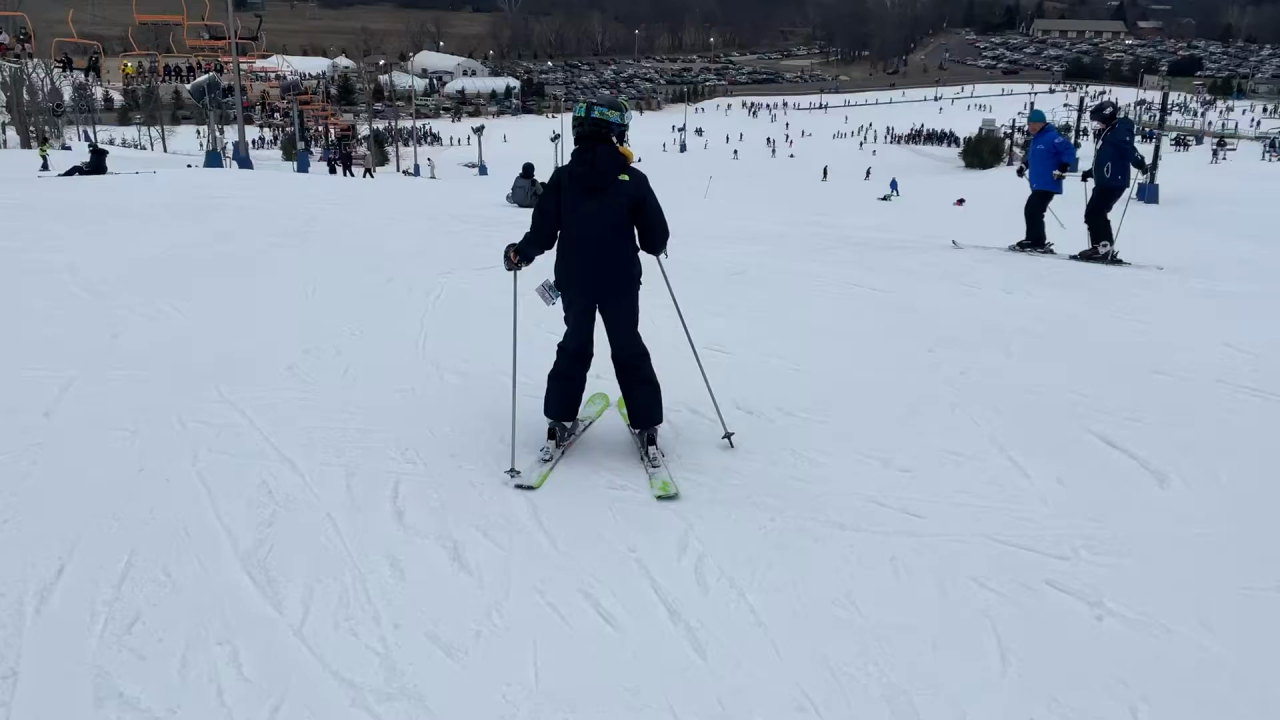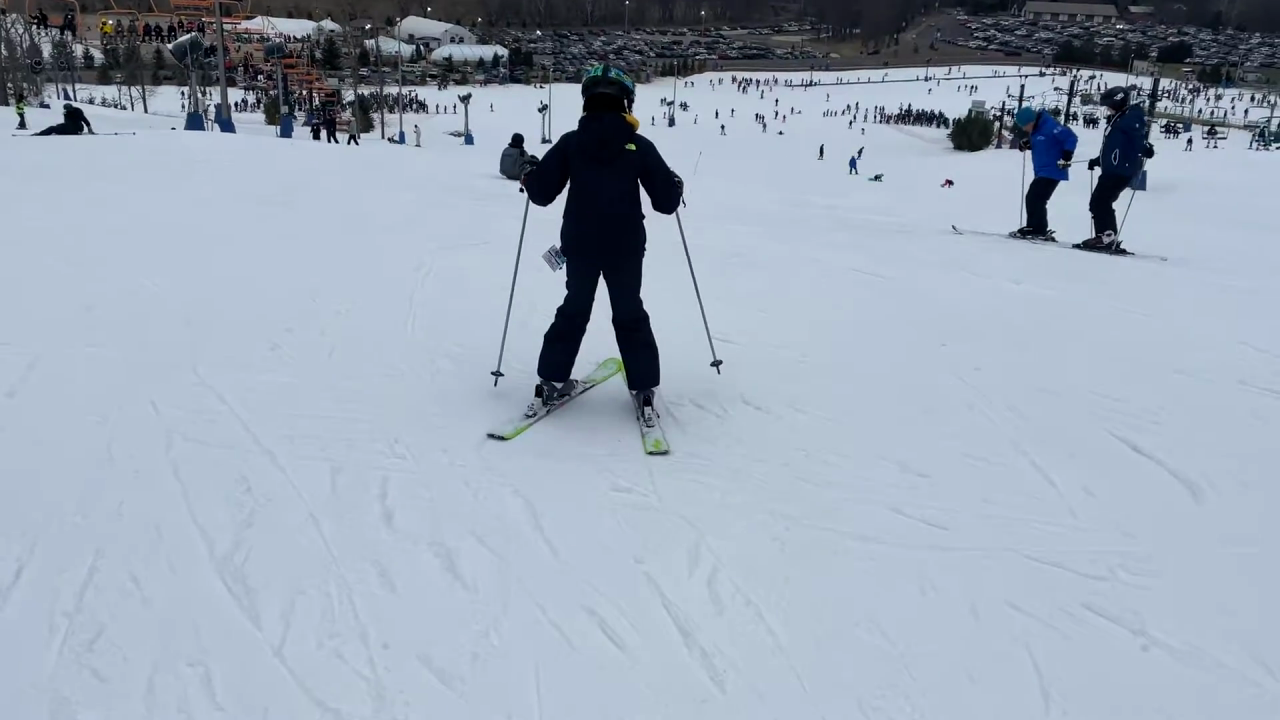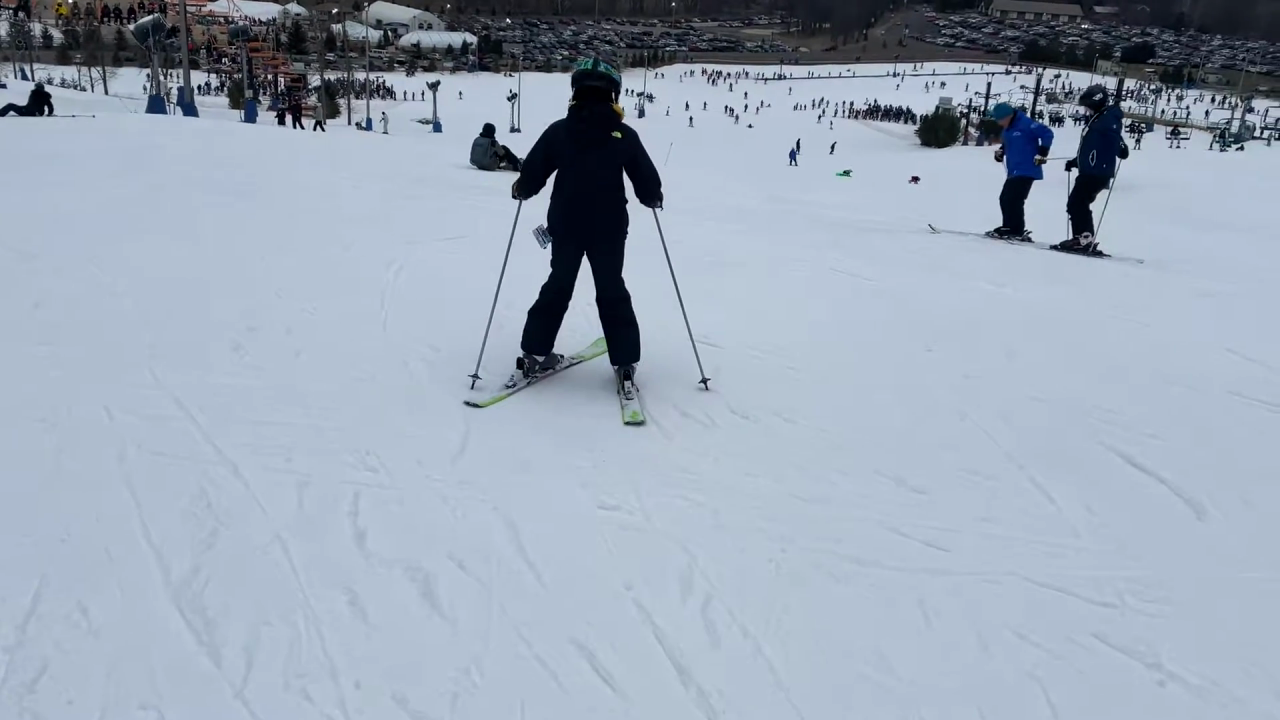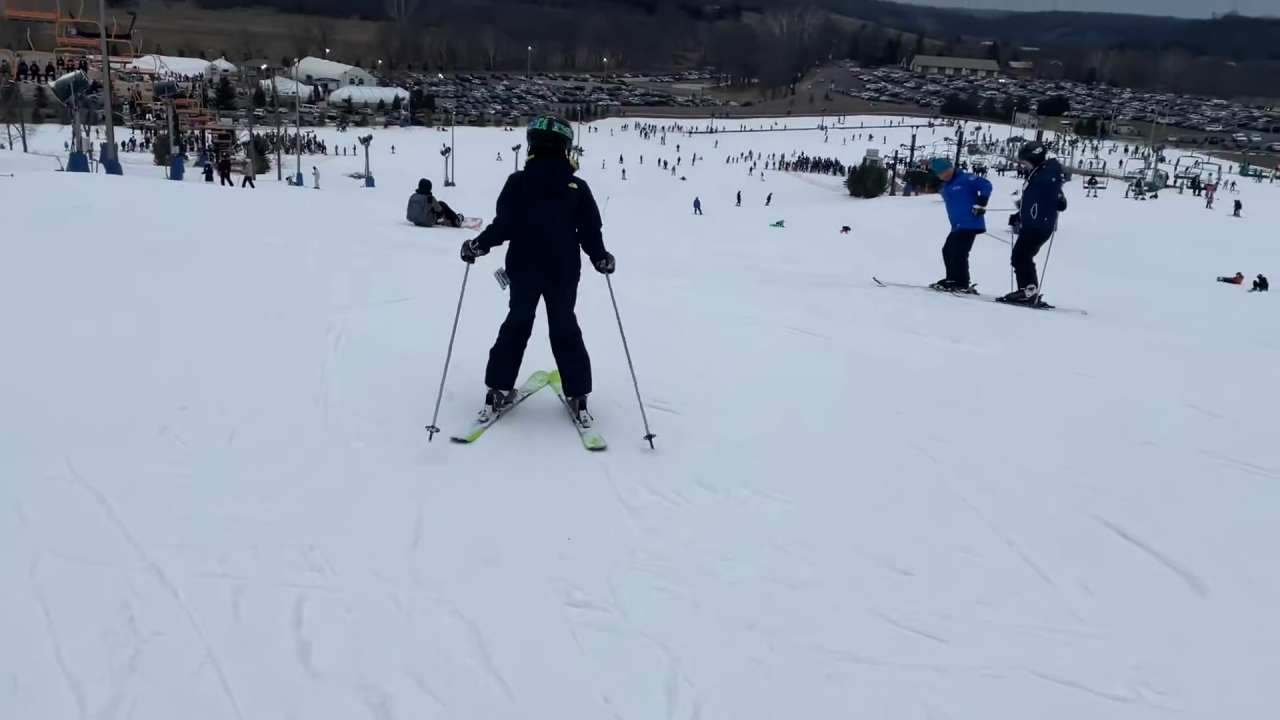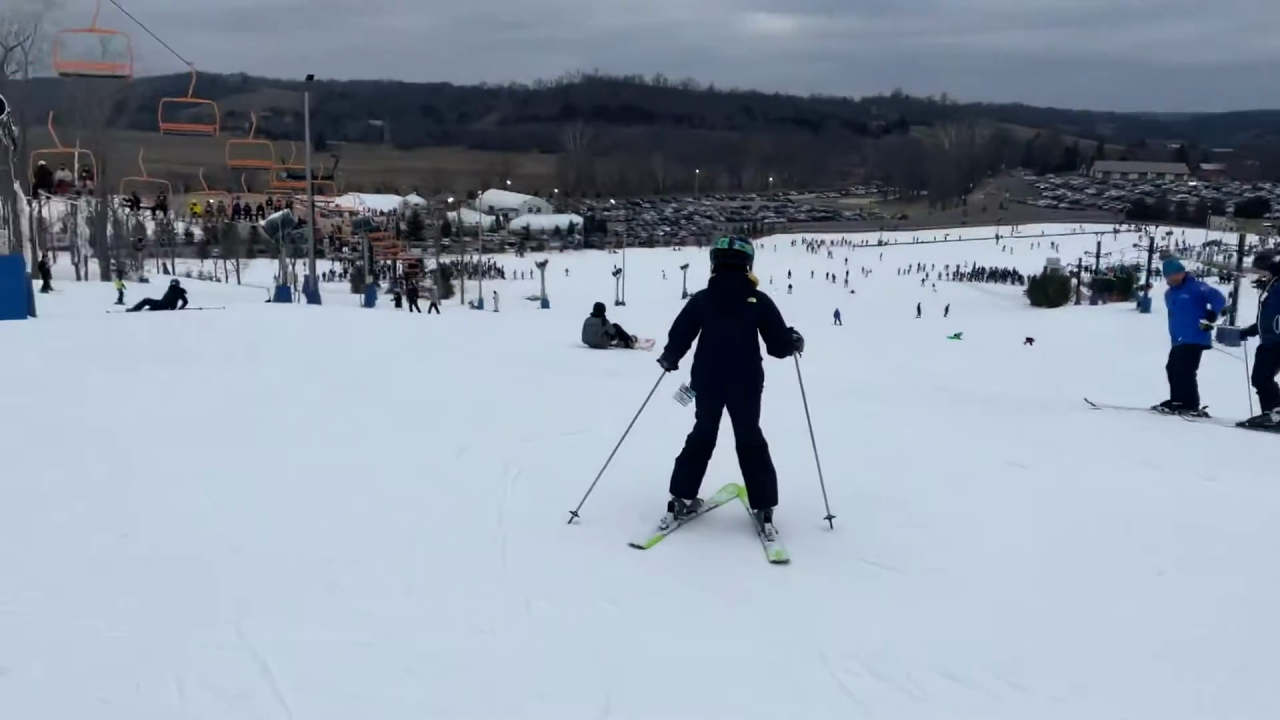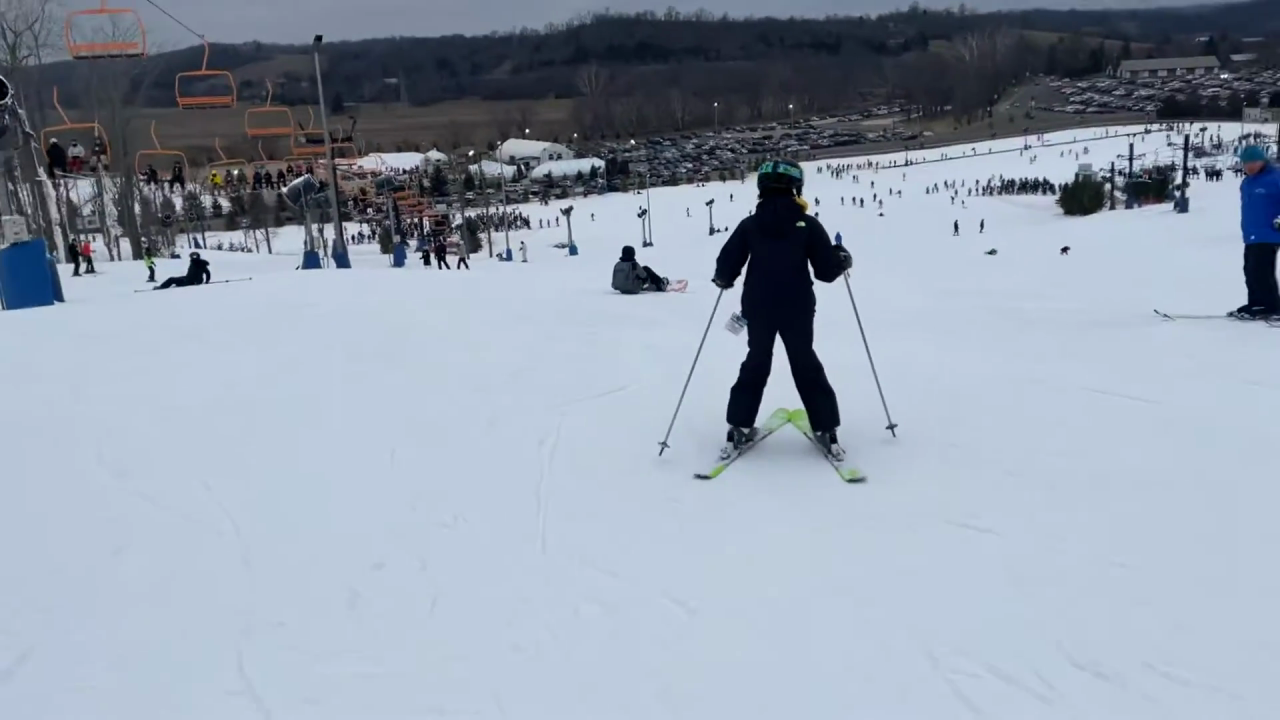
dt=0.7s
person 1, frame 1
left shoulder: (563, 177)
right shoulder: (632, 178)
left elbow: (543, 231)
right elbow: (654, 236)
left wrist: (519, 254)
right wrist: (656, 244)
left hip: (574, 279)
right hip: (620, 280)
left knee: (575, 345)
right knee: (628, 349)
left ankle: (560, 420)
right ankle: (646, 426)
person 1, frame 2
left shoulder: (570, 142)
right shoulder: (639, 146)
left elbow: (541, 193)
right elbow: (666, 201)
left wrist: (529, 178)
right wrist: (675, 187)
left hip: (580, 245)
right hip: (625, 247)
left knee: (574, 309)
right knee: (629, 314)
left ankle: (552, 380)
right ankle: (643, 387)
person 1, frame 3
left shoulder: (559, 131)
right shoulder: (624, 135)
left elbow: (533, 174)
right elbow: (647, 182)
left wrist: (522, 190)
right wrist: (653, 198)
left hip: (566, 226)
right hip: (609, 229)
left knee: (557, 287)
right knee: (612, 293)
left ankle: (535, 354)
right ankle: (625, 364)
person 1, frame 4
left shoulder: (518, 181)
right shoulder: (577, 186)
left elbow: (505, 224)
right elbow: (590, 232)
left wrist: (477, 245)
right wrist: (601, 258)
left hip: (524, 270)
right hip: (563, 272)
left knee: (516, 326)
right knee: (565, 330)
left ankle: (499, 390)
right ankle: (578, 397)
person 1, frame 5
left shoulder: (701, 299)
right shoulder: (758, 300)
left elbow: (680, 337)
right elbow: (778, 345)
left wrist: (668, 359)
right wrist: (794, 343)
left hip: (707, 382)
right hip: (746, 384)
left knee: (702, 436)
right knee: (751, 441)
left ankle: (682, 498)
right ankle: (764, 508)
person 1, frame 6
left shoulder: (748, 225)
right shoulder: (807, 225)
left elbow: (727, 266)
right elbow: (826, 270)
left wrist: (723, 278)
right wrist: (841, 260)
left hip: (758, 309)
right hip: (797, 310)
left knee: (756, 363)
right knee: (806, 366)
left ankle: (740, 428)
right ankle: (826, 430)
